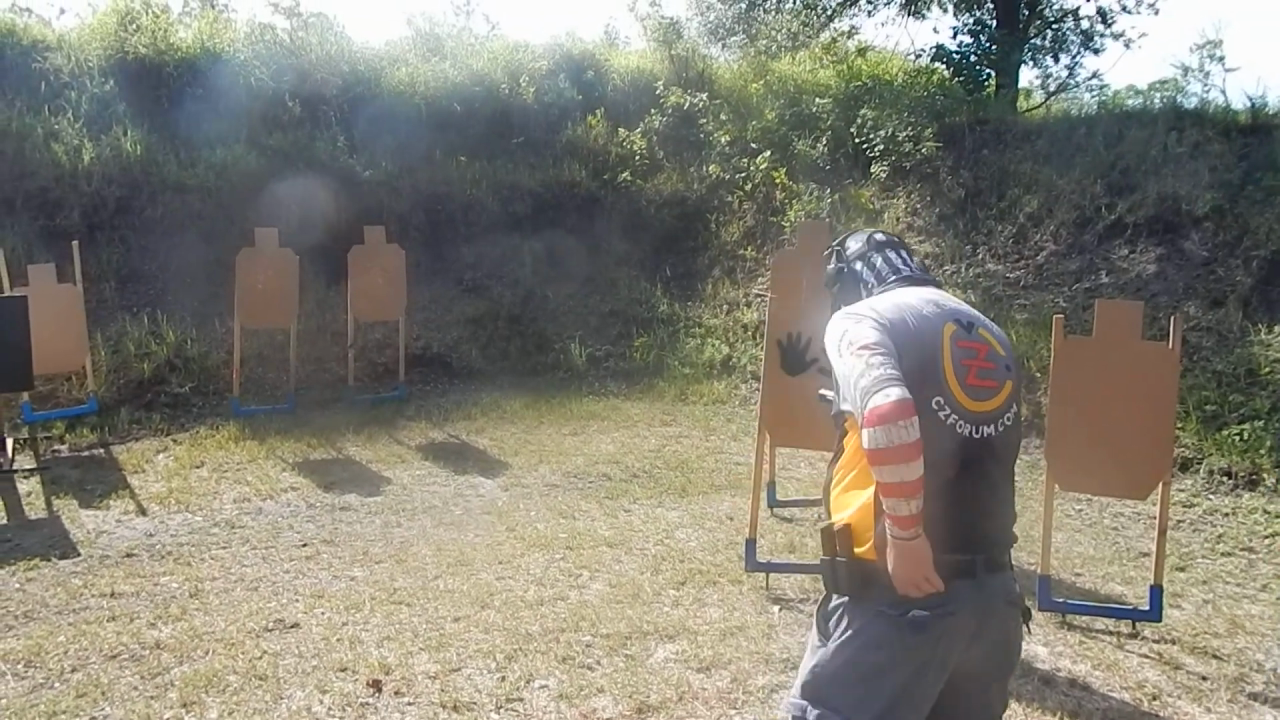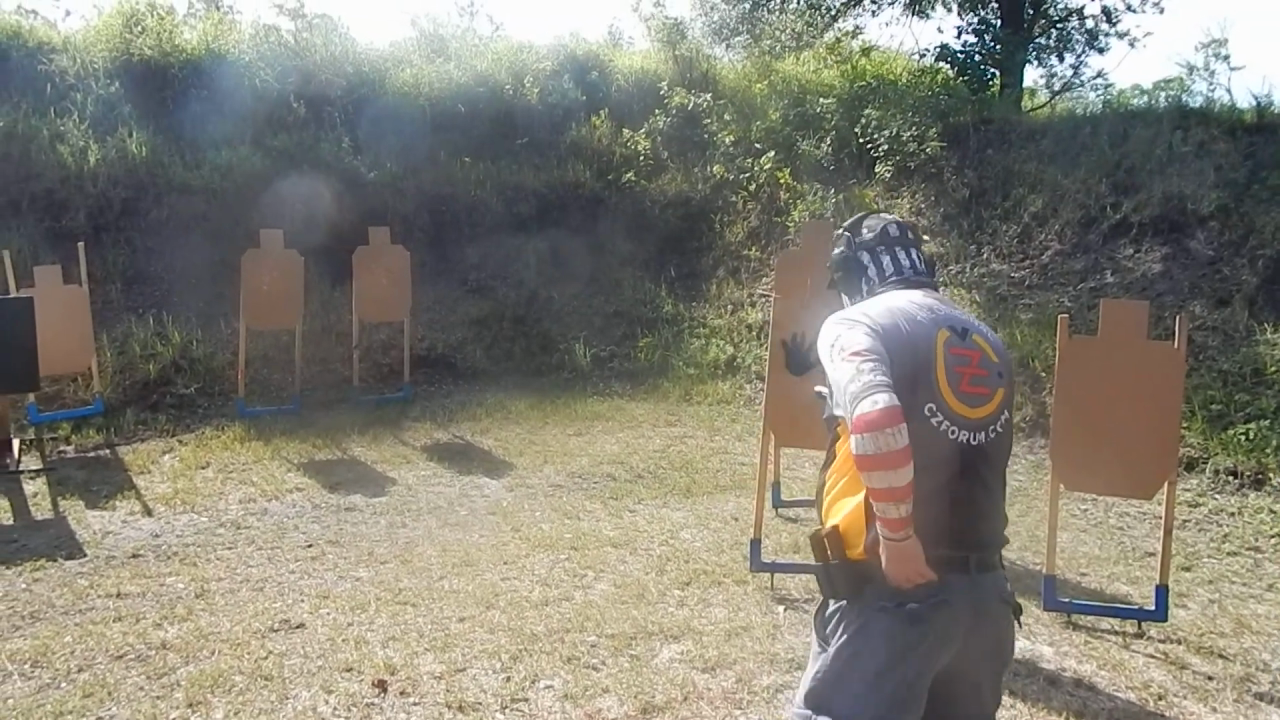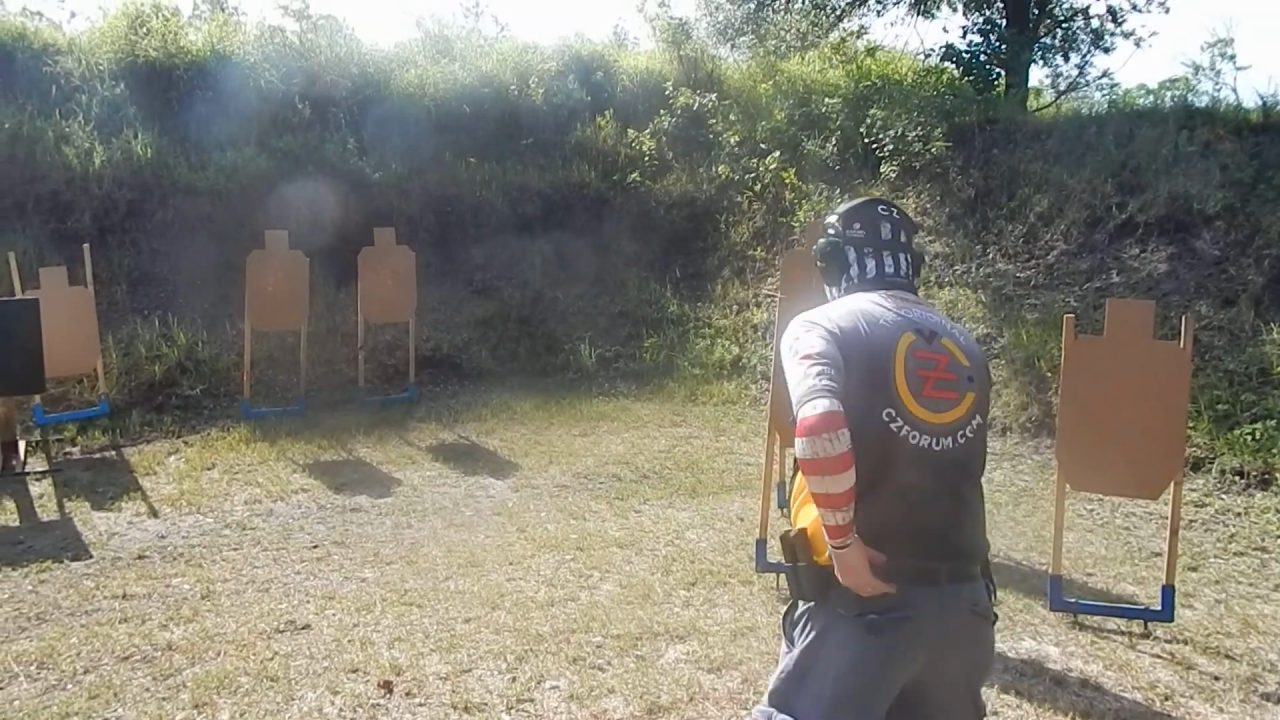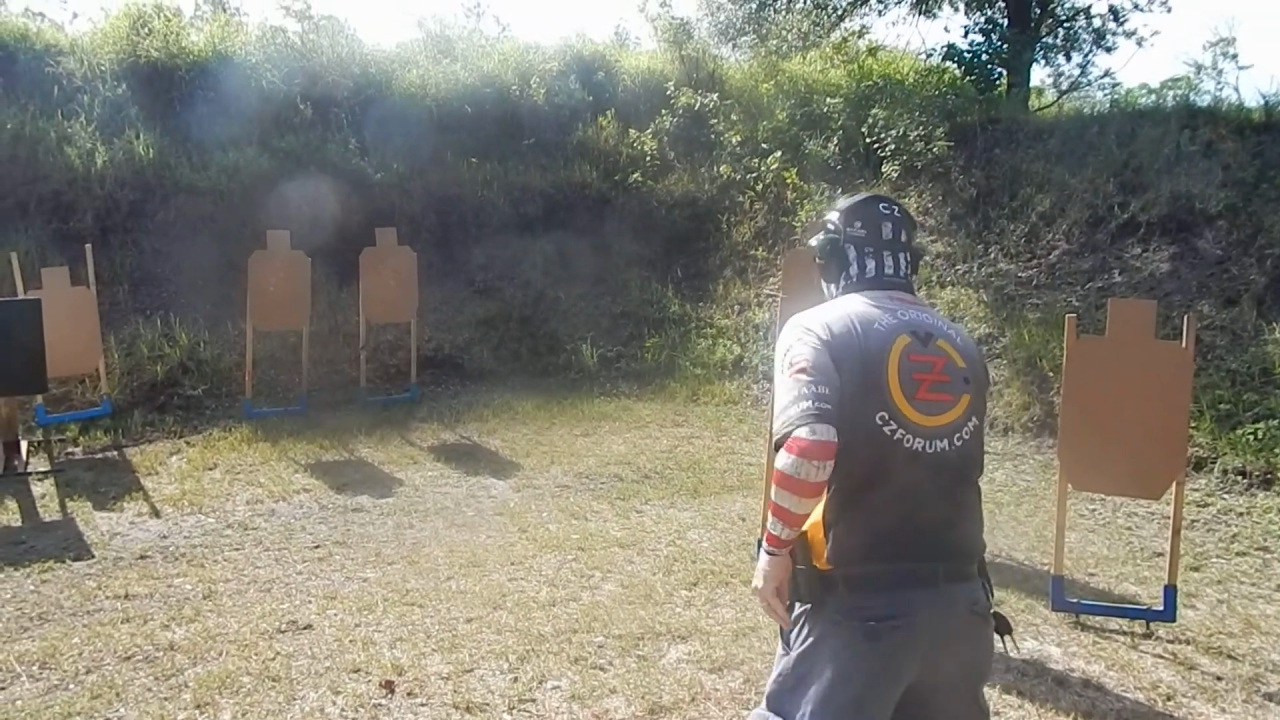
dt=0.2s
person 1, frame 1
left shoulder: (861, 319)
right shoulder: (990, 334)
left elbow: (890, 418)
right elbow: (969, 445)
left wrist: (905, 536)
left hip: (895, 590)
right hip: (991, 589)
person 1, frame 2
left shoulder: (856, 324)
right shoulder: (985, 338)
left elbow: (876, 426)
right elbow: (971, 448)
left wrist: (896, 536)
left hip: (890, 590)
right hip: (983, 587)
person 1, frame 3
left shoulder: (823, 327)
right shoulder: (965, 344)
left elbow: (819, 430)
right elbow: (957, 457)
left wrist: (842, 543)
left hip: (861, 597)
right hip: (962, 595)
person 1, frame 4
left shoulder: (819, 329)
right shoulder: (960, 342)
left elbow: (809, 450)
right elbow: (957, 460)
left wrist: (774, 547)
left hip: (860, 604)
right hip: (960, 598)
